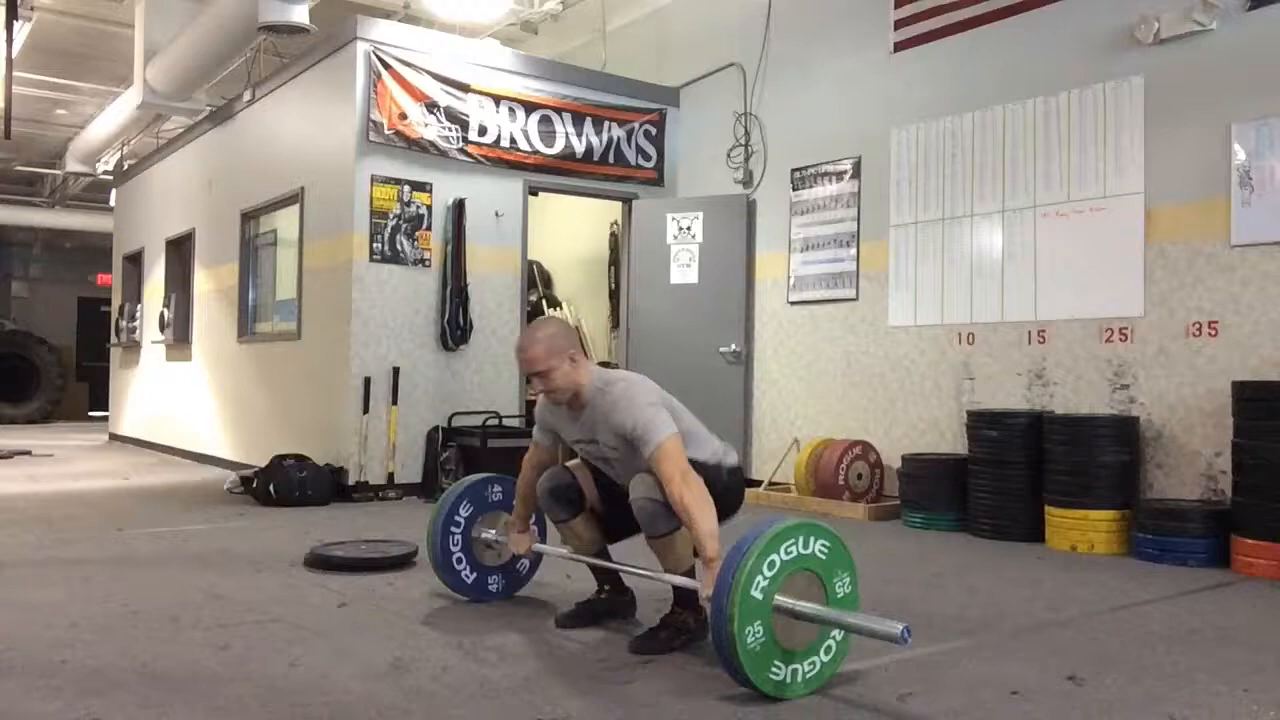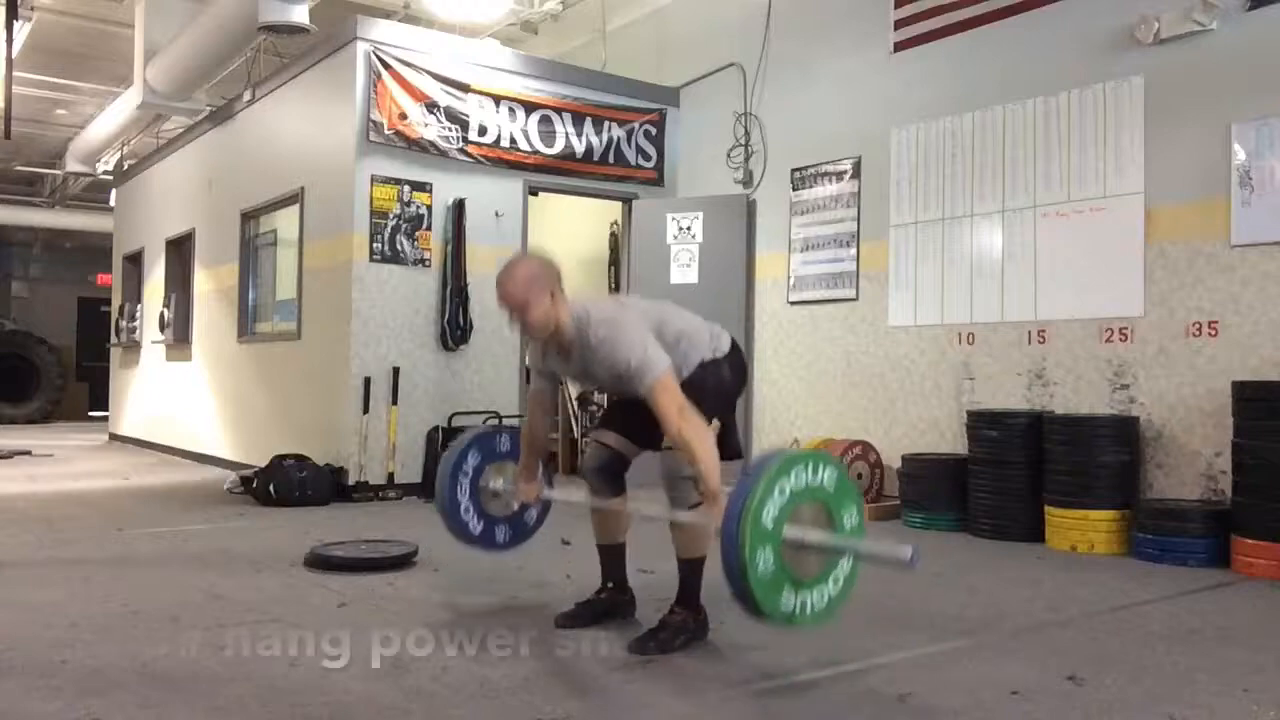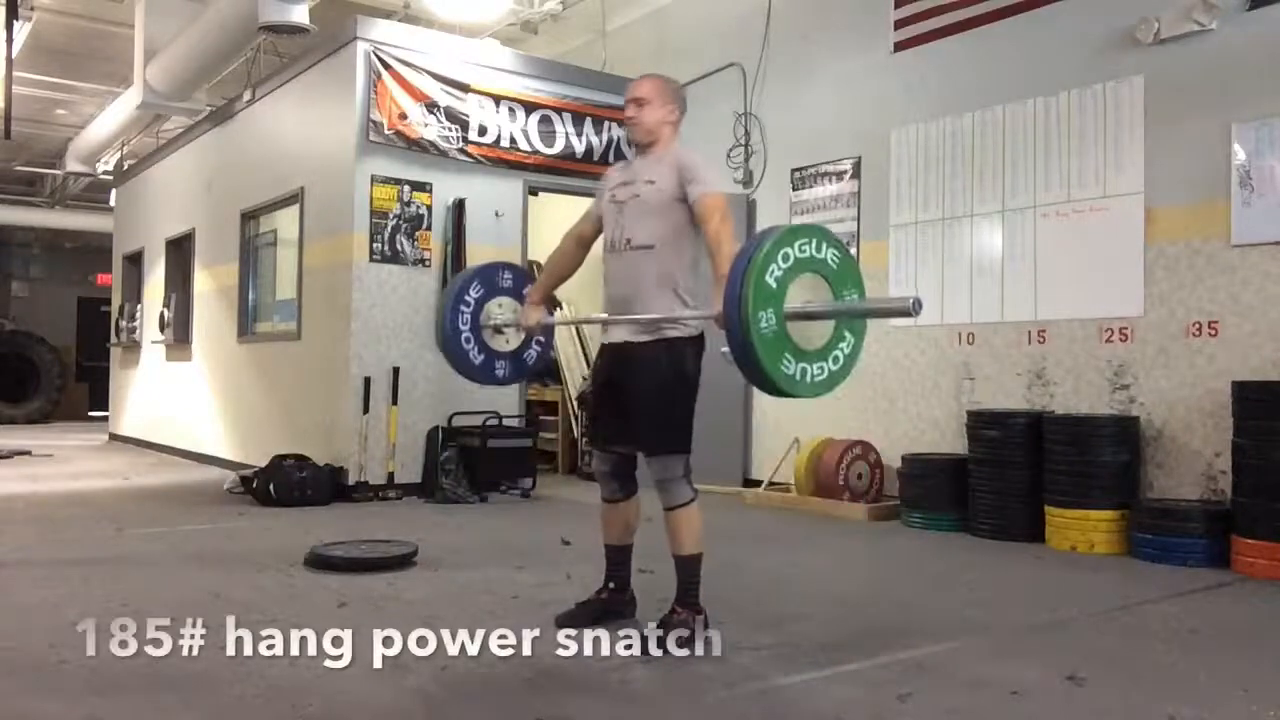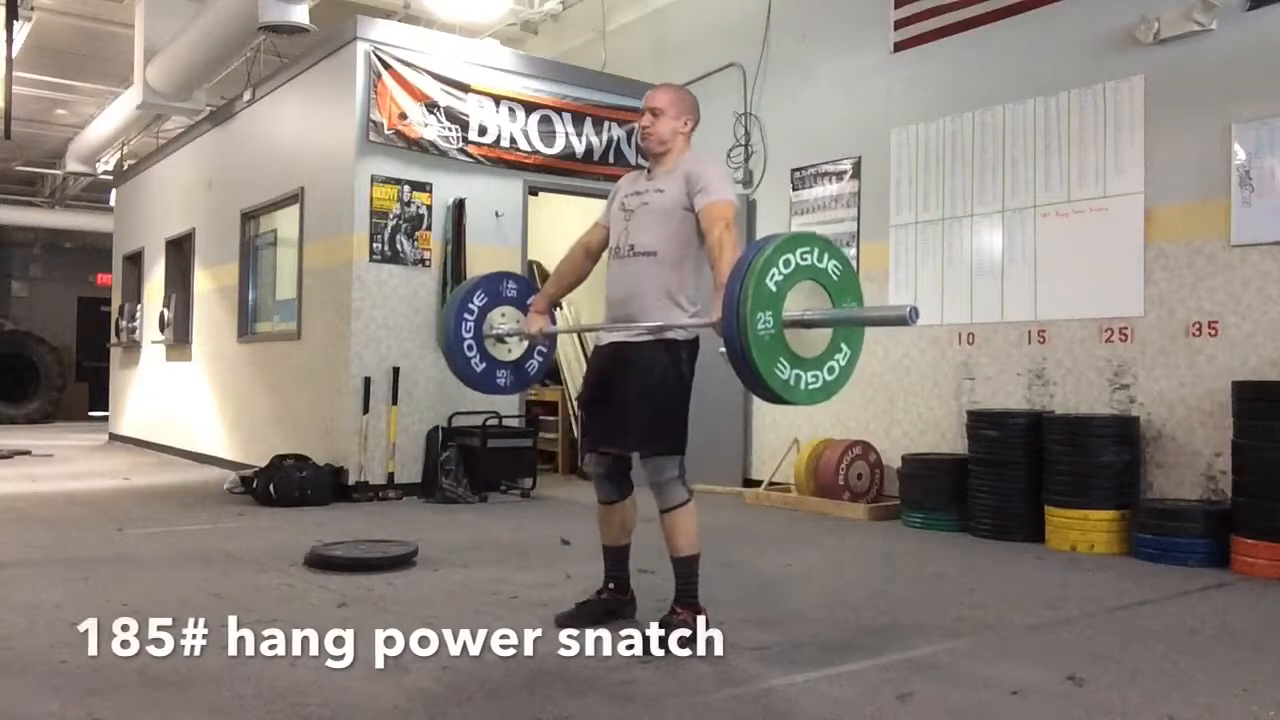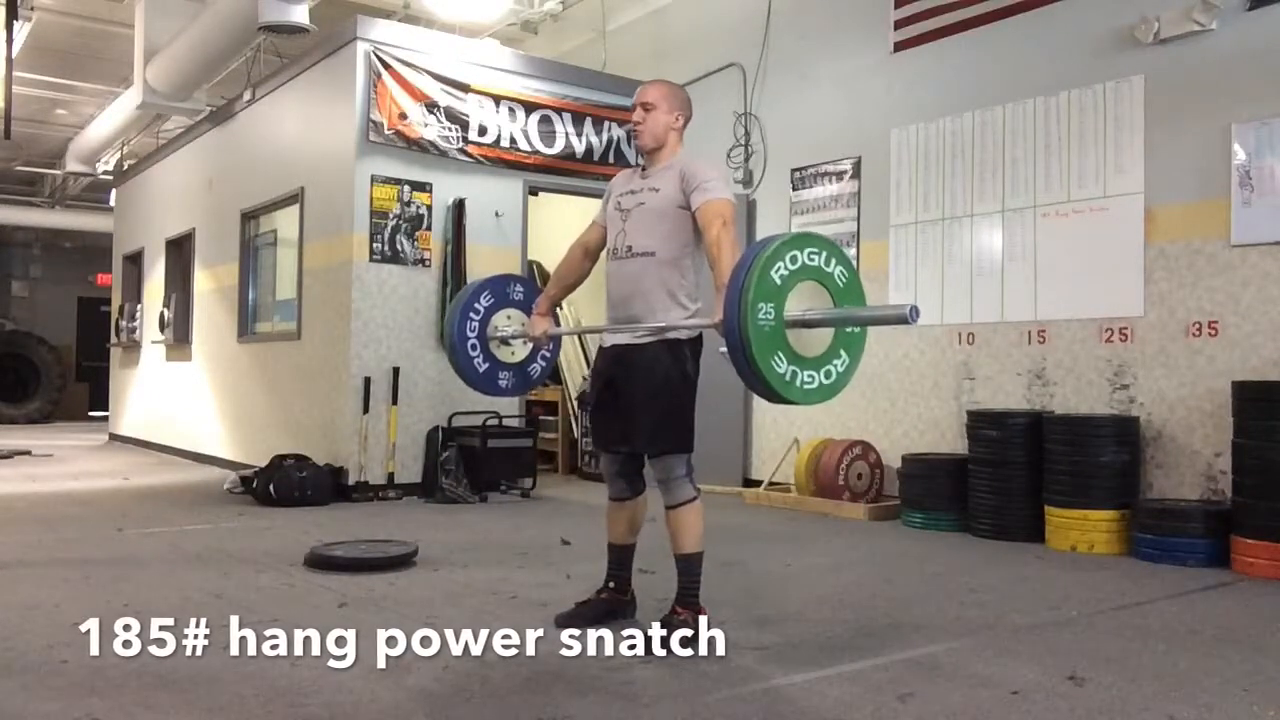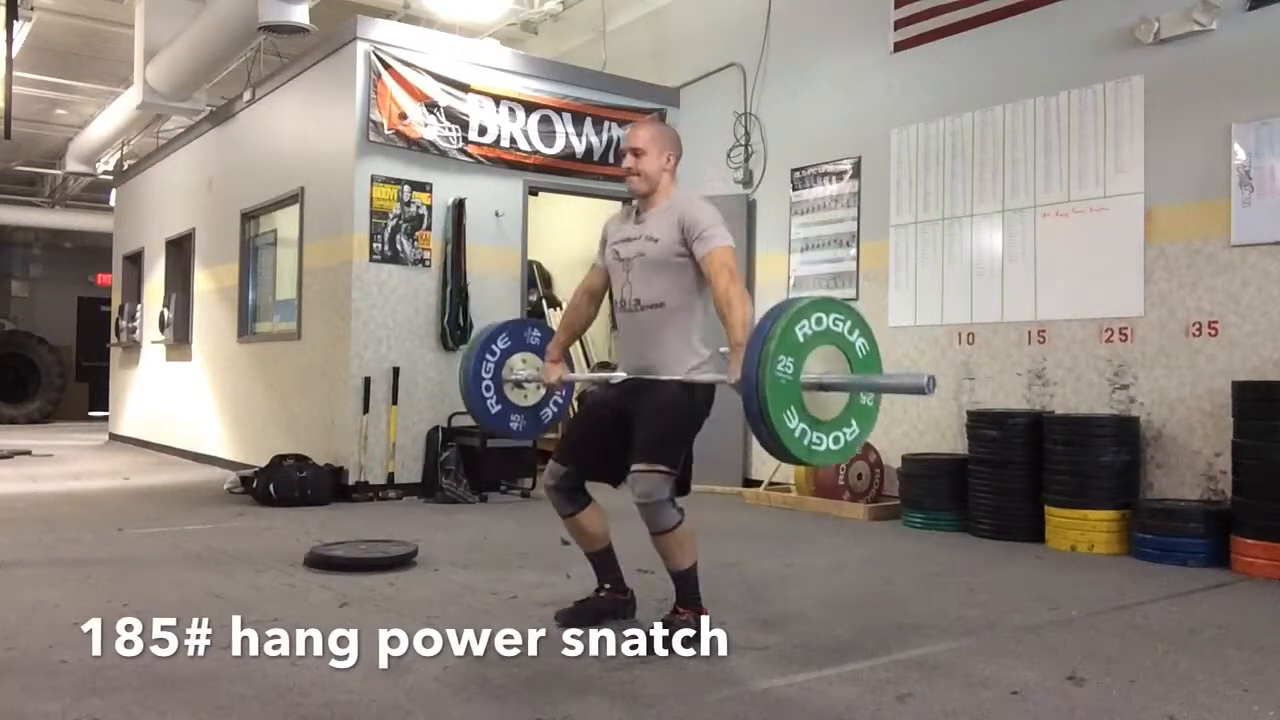
dt=0.5s
person 1, frame 1
left shoulder: (628, 398)
right shoulder: (551, 407)
left elbow: (680, 484)
right elbow: (534, 465)
left wrist: (713, 563)
right wrist: (519, 526)
left hip: (714, 475)
left knee: (647, 492)
right knee: (553, 487)
left ankle: (688, 612)
right ankle: (612, 592)
person 1, frame 2
left shoulder: (612, 333)
right shoulder: (544, 348)
left elbow: (680, 418)
right elbow: (538, 416)
left wrist: (716, 498)
right wrist: (527, 476)
left hip: (709, 364)
left knee: (678, 464)
right knee: (598, 461)
left ankle: (688, 611)
right ankle: (615, 590)
person 1, frame 3
left shoulder: (687, 164)
right shoulder: (616, 176)
left elbow: (717, 221)
right elbow: (577, 239)
left wrist: (728, 291)
right wrist: (535, 298)
left hip: (668, 340)
right hip: (618, 340)
left knee: (668, 471)
right knee: (610, 466)
left ankle: (690, 609)
right ankle: (616, 591)
person 1, frame 4
left shoulder: (700, 174)
right shoulder: (626, 185)
left elbow: (721, 231)
right elbow: (587, 248)
left wrist: (726, 298)
right wrist: (541, 304)
left hip: (662, 343)
right hip: (611, 343)
left knee: (663, 471)
right knee: (604, 468)
left ankle: (689, 608)
right ankle: (616, 591)
person 1, frame 5
left shoulder: (694, 174)
right shoulder: (620, 184)
left elbow: (720, 229)
right elbow: (584, 249)
left wrist: (726, 297)
right wrist: (543, 308)
left hip: (667, 343)
right hip: (616, 344)
left knee: (671, 471)
right knee: (619, 470)
left ankle: (689, 608)
right ankle: (616, 590)
person 1, frame 6
left shoulder: (692, 214)
right shoulder: (616, 226)
left elbow: (726, 280)
right elbow: (589, 294)
left wrist: (742, 355)
right wrist: (554, 354)
left hip: (680, 381)
right hip: (625, 380)
left knee: (649, 488)
right knee: (559, 477)
left ankle: (691, 609)
right ankle: (614, 590)
